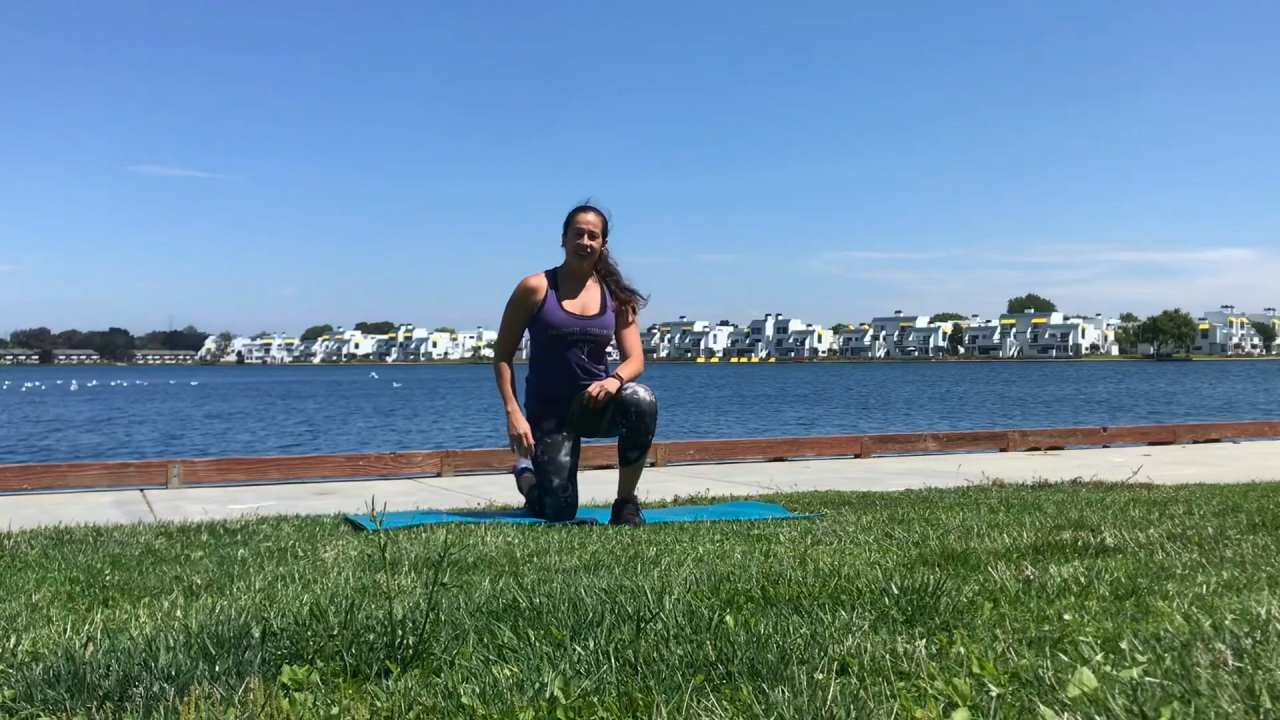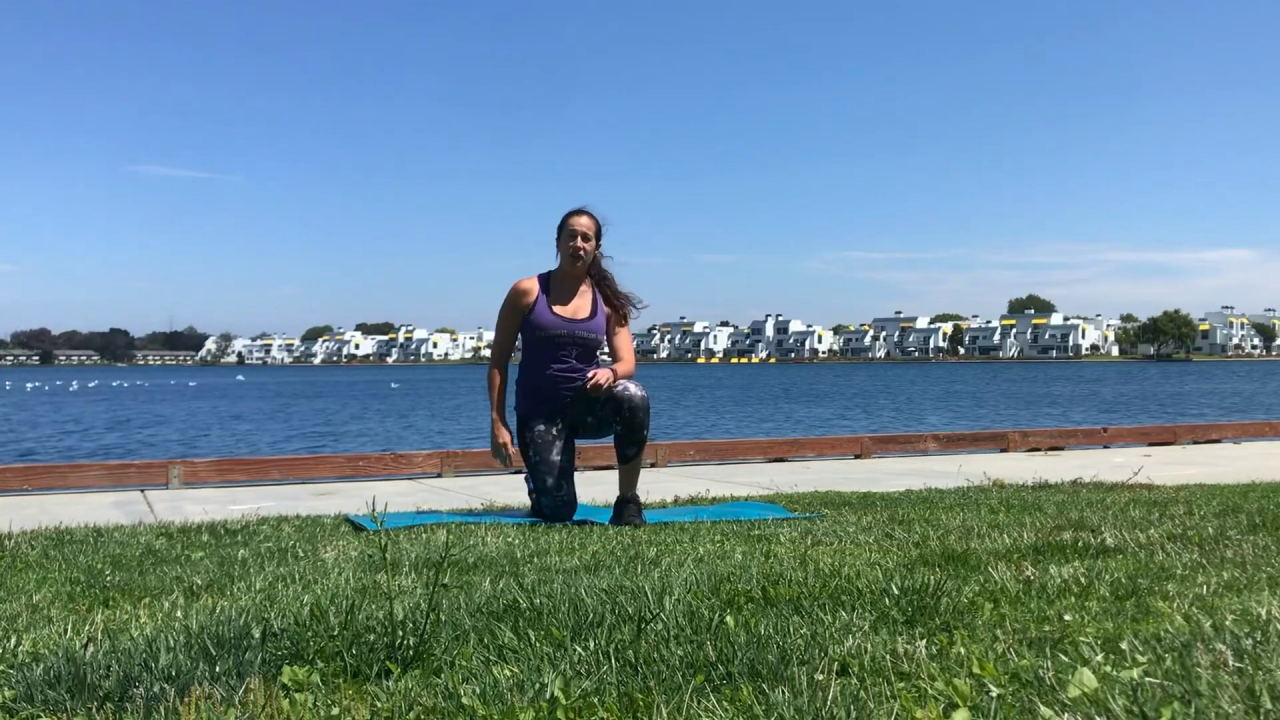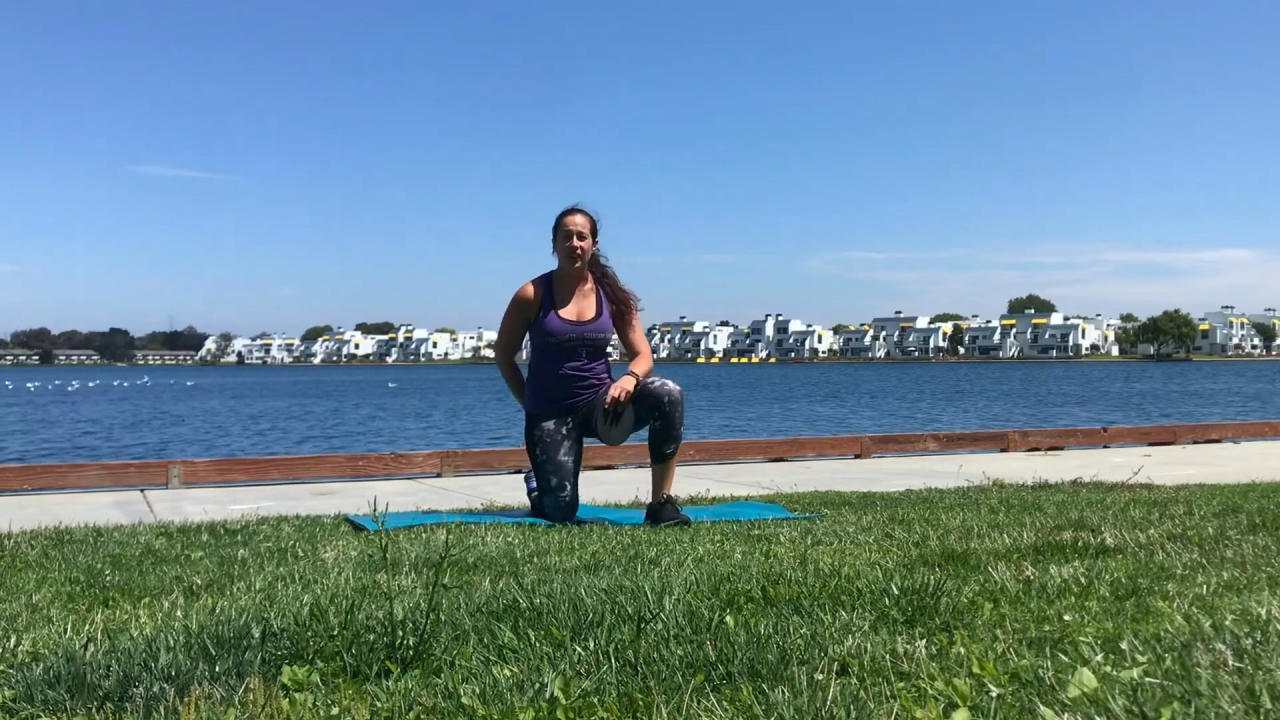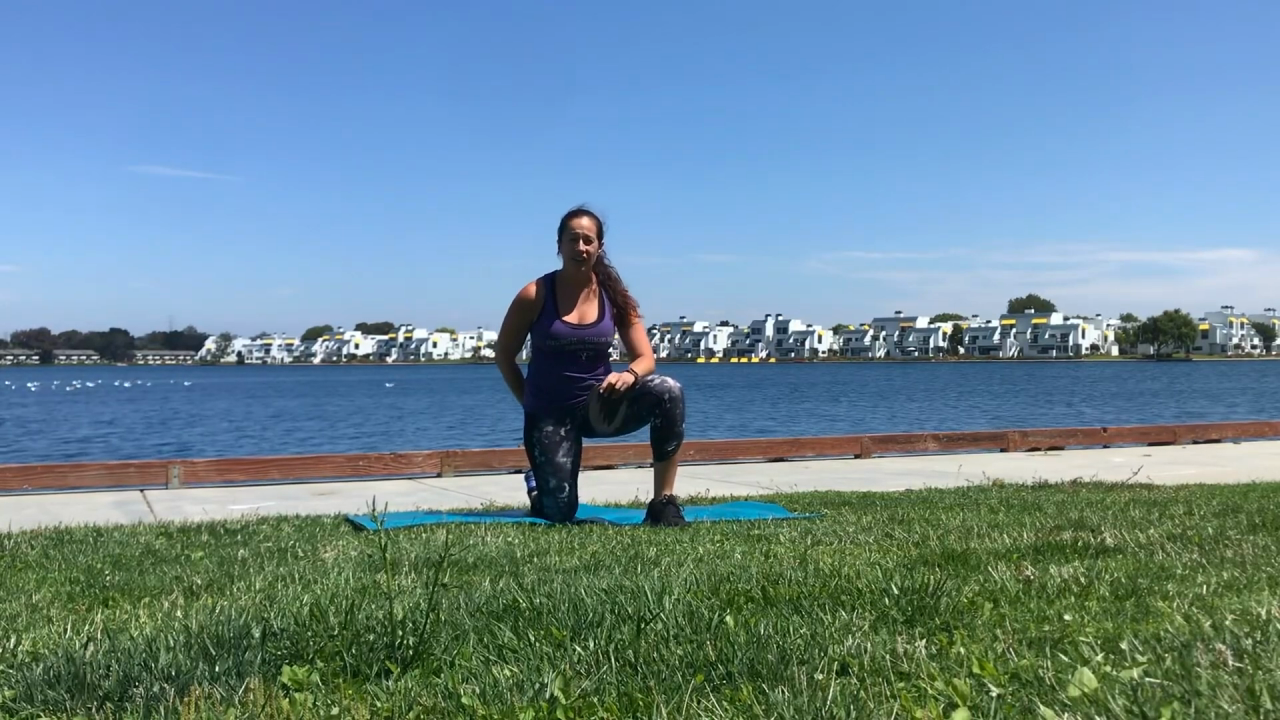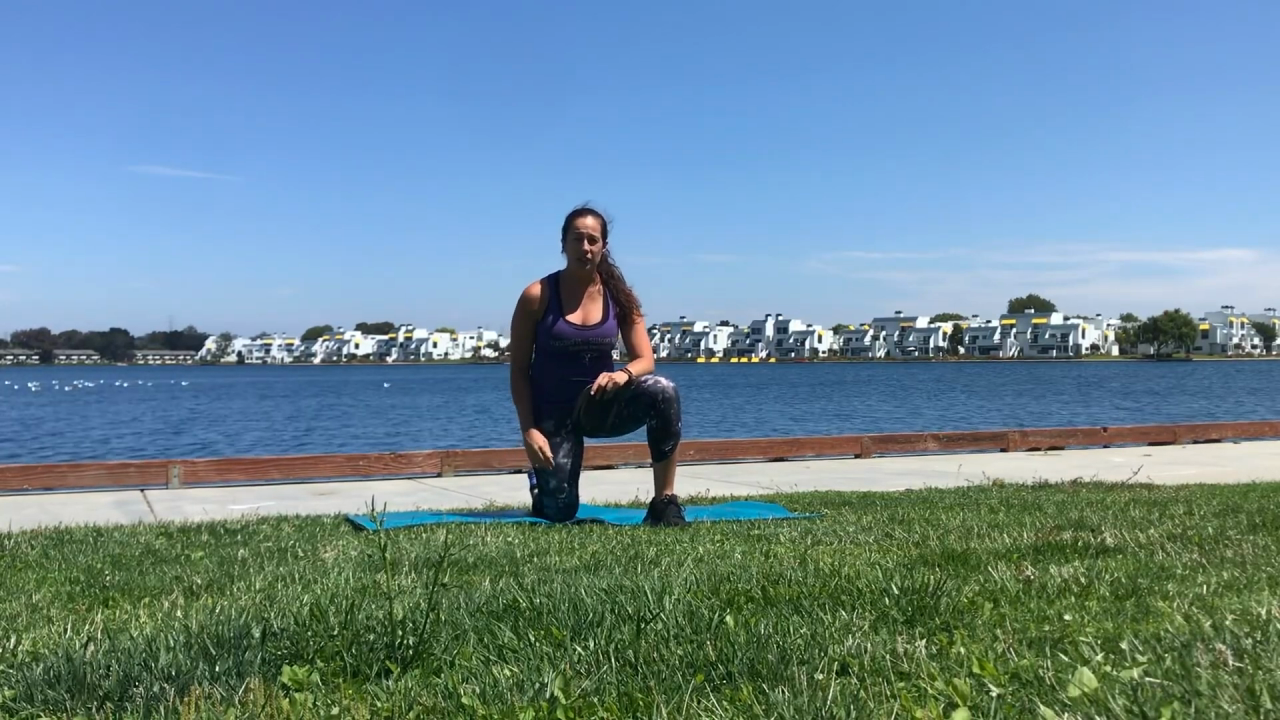
dt=1s
person 1, frame 1
left shoulder: (617, 295)
right shoulder: (535, 288)
left elbow: (635, 360)
right elbow: (503, 355)
left wrist: (614, 380)
right wrist: (513, 412)
left hip: (596, 404)
right hip: (548, 412)
left knee: (641, 399)
right knee: (560, 512)
left ankle: (626, 502)
right ankle: (528, 476)
person 1, frame 2
left shoulder: (608, 300)
right shoulder: (527, 292)
left elbow: (627, 362)
right elbow: (498, 360)
left wrist: (609, 373)
right wrist: (498, 422)
left hip: (589, 406)
right hip: (540, 413)
left knee: (633, 396)
right knee: (559, 511)
left ankle: (628, 501)
right ankle: (537, 486)
person 1, frame 3
left shoulder: (612, 295)
right shoulder: (532, 295)
left elbow: (643, 355)
right elbow: (503, 355)
left wrist: (629, 378)
right wrist: (531, 404)
left hip: (599, 402)
right hip: (551, 413)
left knee: (667, 394)
right knee: (560, 511)
left ankle: (661, 503)
right ankle: (537, 486)
person 1, frame 4
left shoulder: (614, 296)
right shoulder: (534, 296)
left elbow: (646, 358)
right elbow: (504, 355)
left wrist: (629, 375)
right wrist: (531, 403)
left hip: (599, 405)
right hip: (550, 414)
left knee: (668, 391)
right knee: (559, 512)
left ankle: (664, 502)
right ankle: (538, 487)
person 1, frame 5
left shoulder: (618, 296)
right shoulder: (537, 296)
left elbow: (645, 360)
right elbow: (519, 370)
left wrist: (623, 374)
right wrist: (529, 429)
left hip: (601, 406)
right hip: (552, 414)
left knee: (663, 391)
right knee: (560, 511)
left ankle: (665, 502)
right ankle: (539, 485)
